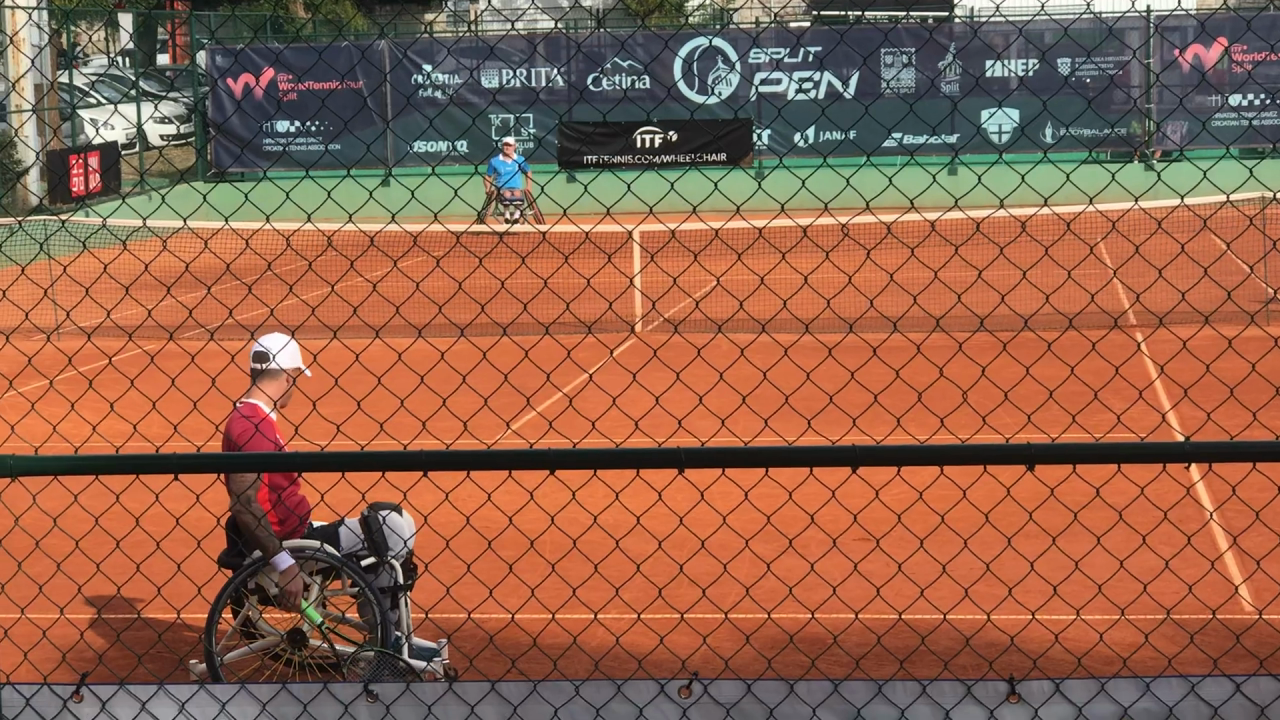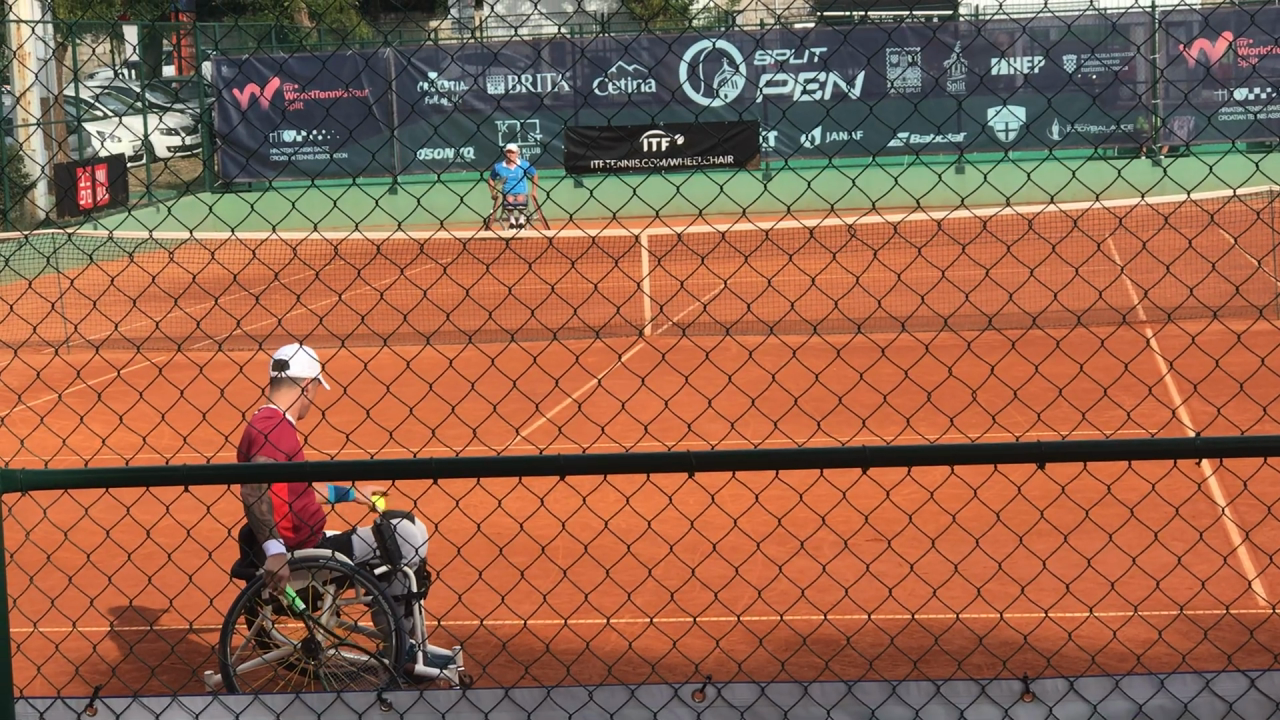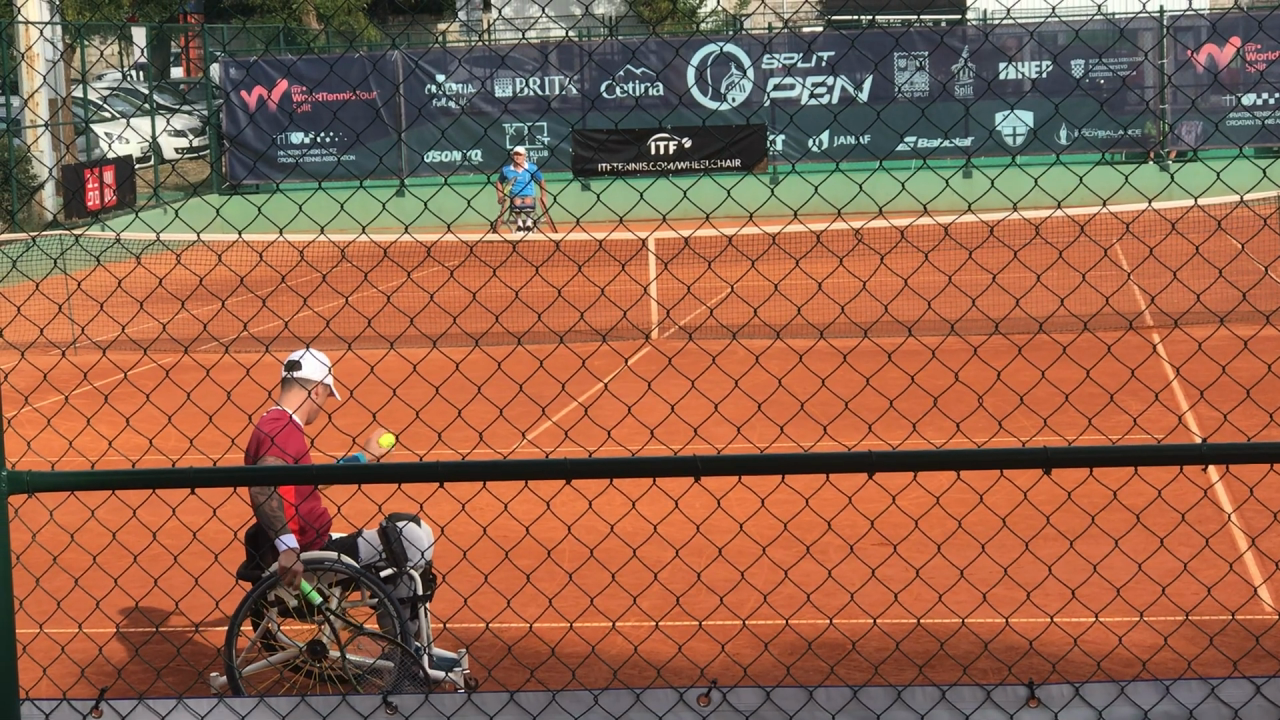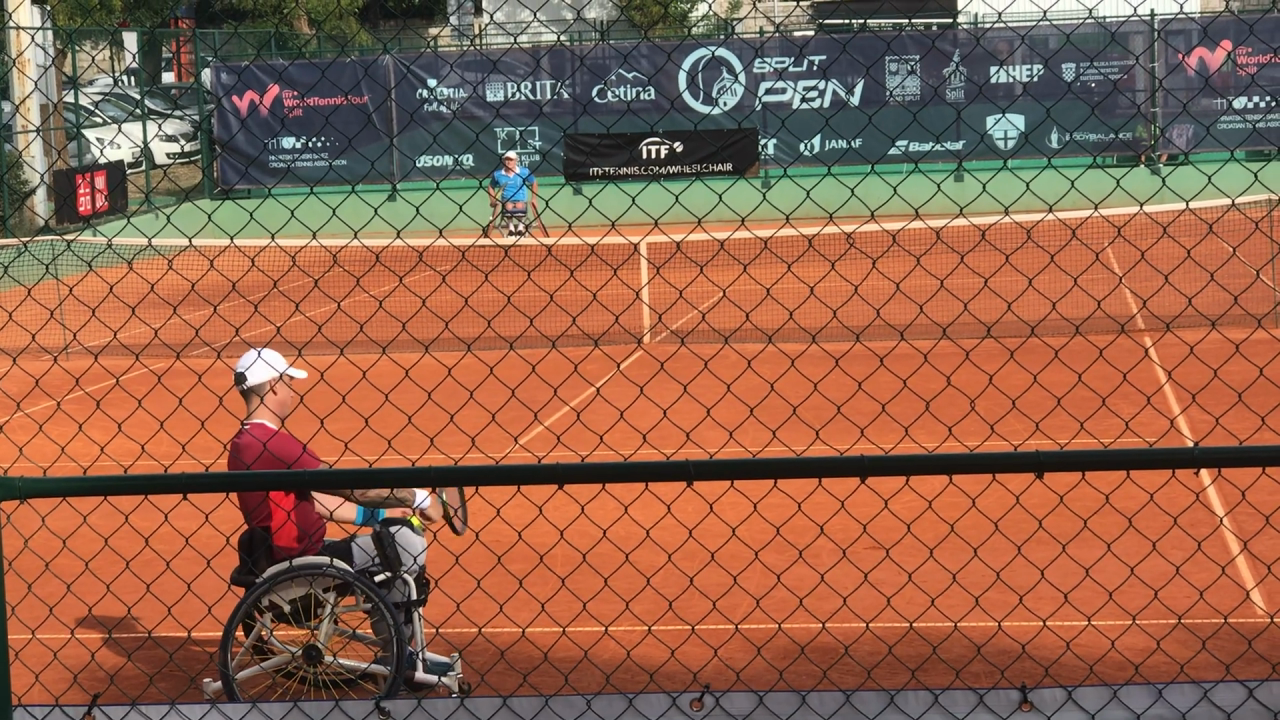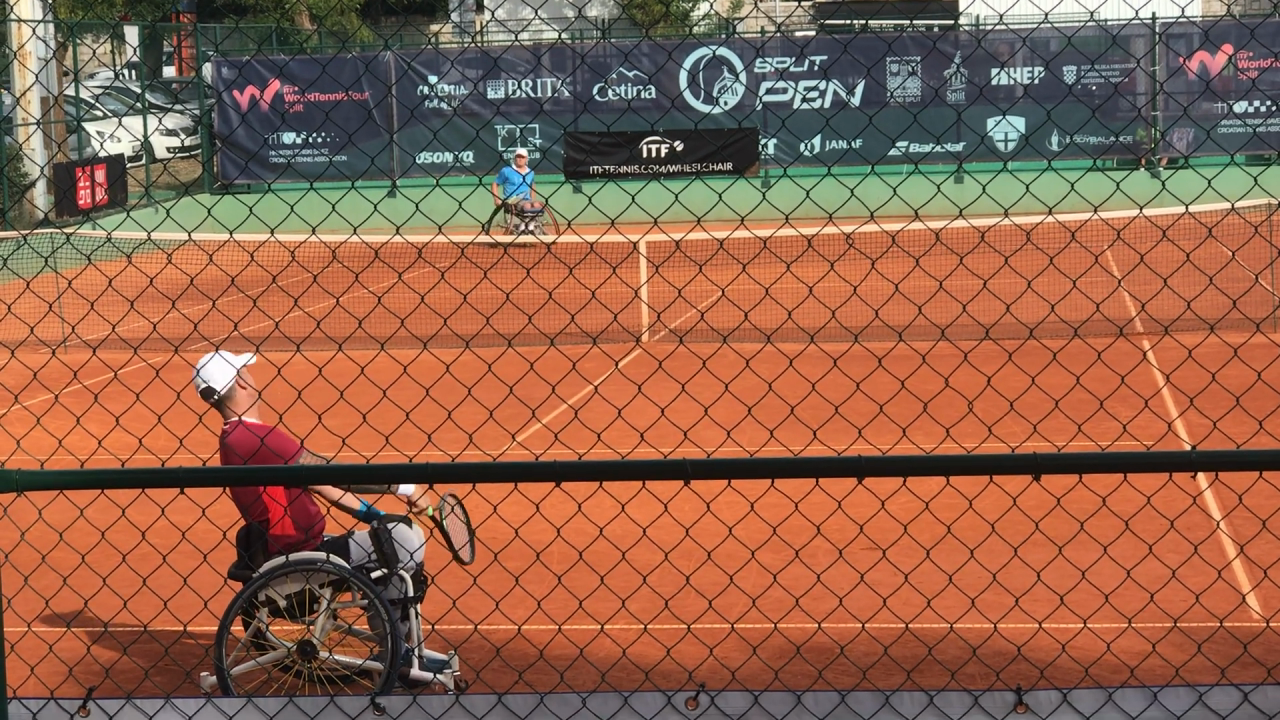
dt=1s
person 1, frame 1
left shoulder: (252, 416)
right shoulder: (252, 423)
right elbow: (243, 503)
right wrist: (284, 563)
left hip: (293, 534)
right hip: (287, 543)
left knee: (385, 520)
right knee: (395, 525)
person 1, frame 2
left shoulder: (268, 423)
right shoulder: (275, 427)
right elbow: (254, 492)
left wrist: (349, 493)
right wrist: (275, 549)
left hip: (303, 544)
right hip: (300, 551)
right knee: (408, 532)
person 1, frame 3
left shoulder: (278, 425)
right shoulder: (281, 428)
right elbow: (263, 490)
left wrist: (364, 457)
right wrist: (288, 547)
left hip: (311, 548)
right hip: (307, 553)
left knee: (403, 531)
right knee: (414, 536)
person 1, frame 4
left shoulder: (246, 442)
right shoulder: (271, 443)
right elbow: (351, 488)
left wrist: (374, 515)
right wrist: (417, 498)
left hip: (292, 558)
left knee: (396, 535)
right knee: (410, 541)
person 1, frame 5
left shoulder: (245, 434)
right shoulder: (249, 437)
left elbow: (320, 480)
left wrist: (373, 513)
right wrist: (404, 486)
left hip: (304, 548)
left knee: (399, 533)
right knee: (406, 537)
left ankle: (399, 648)
